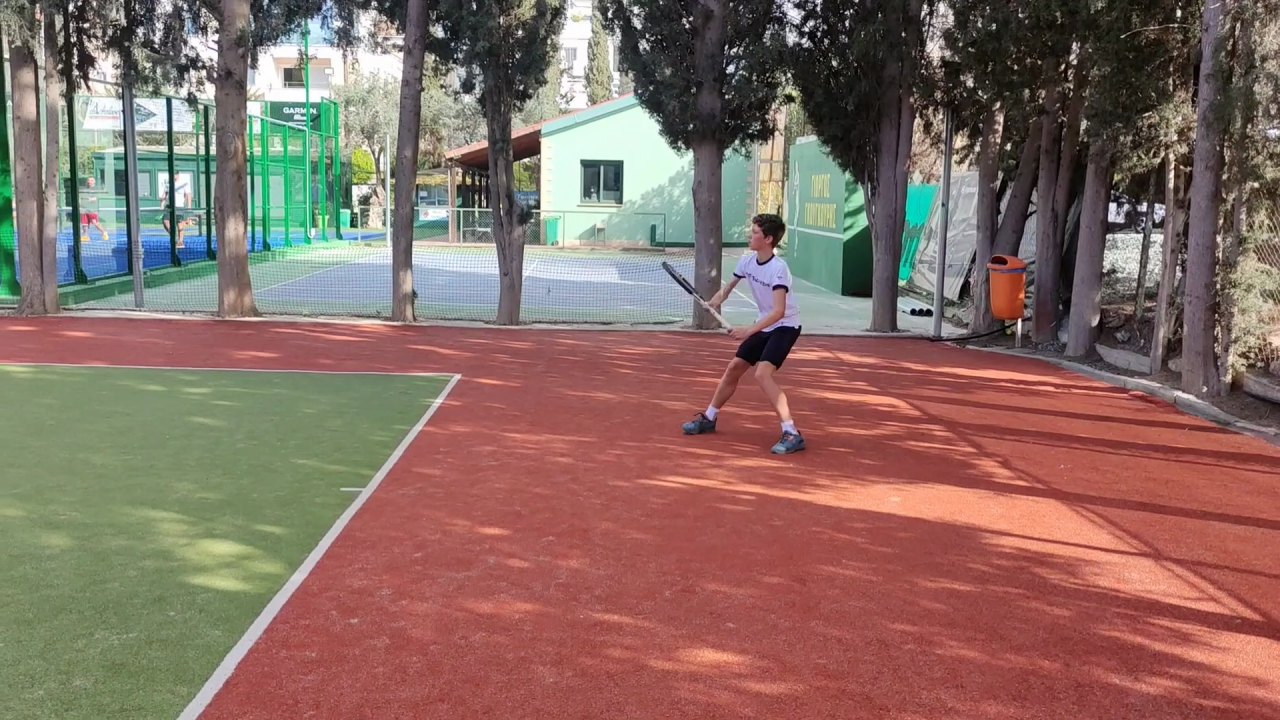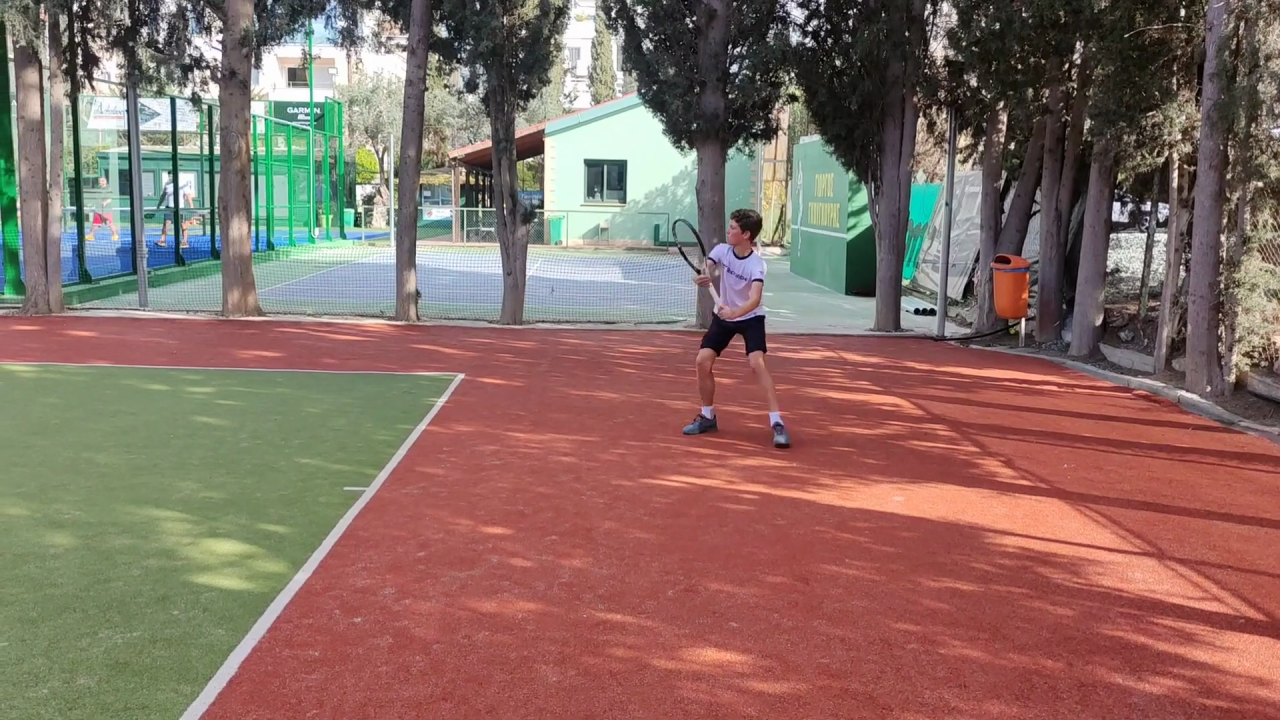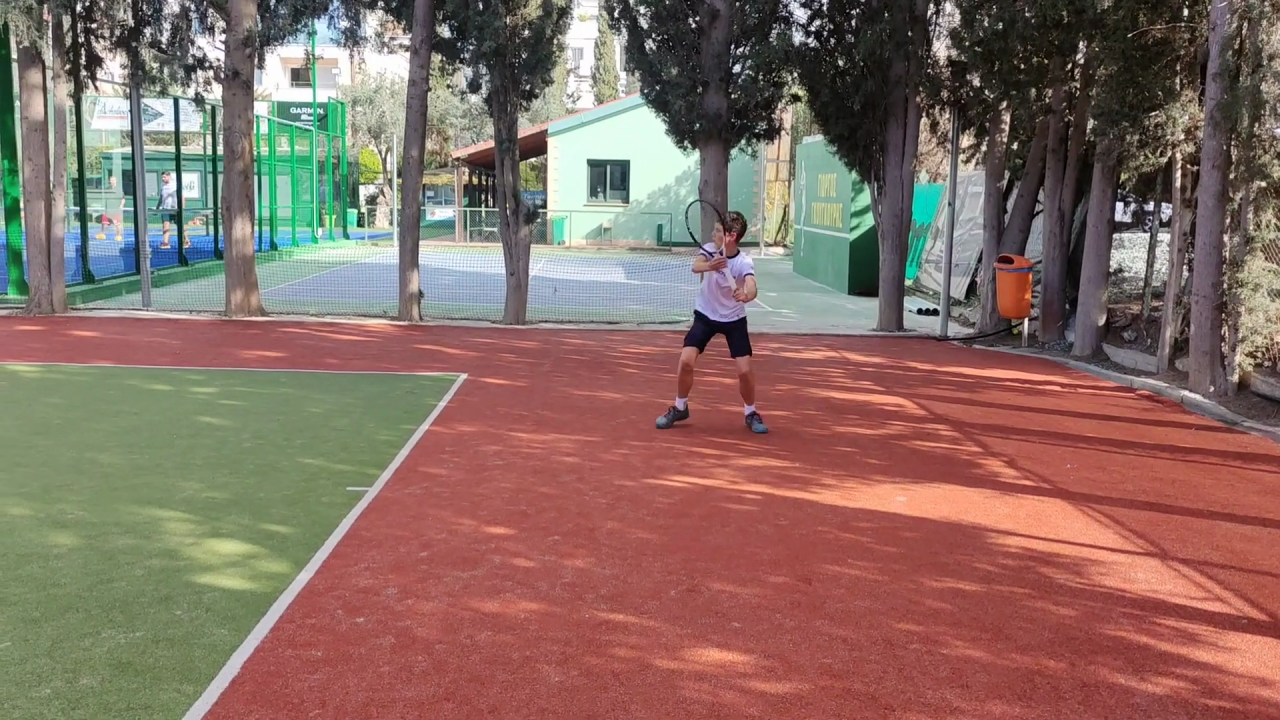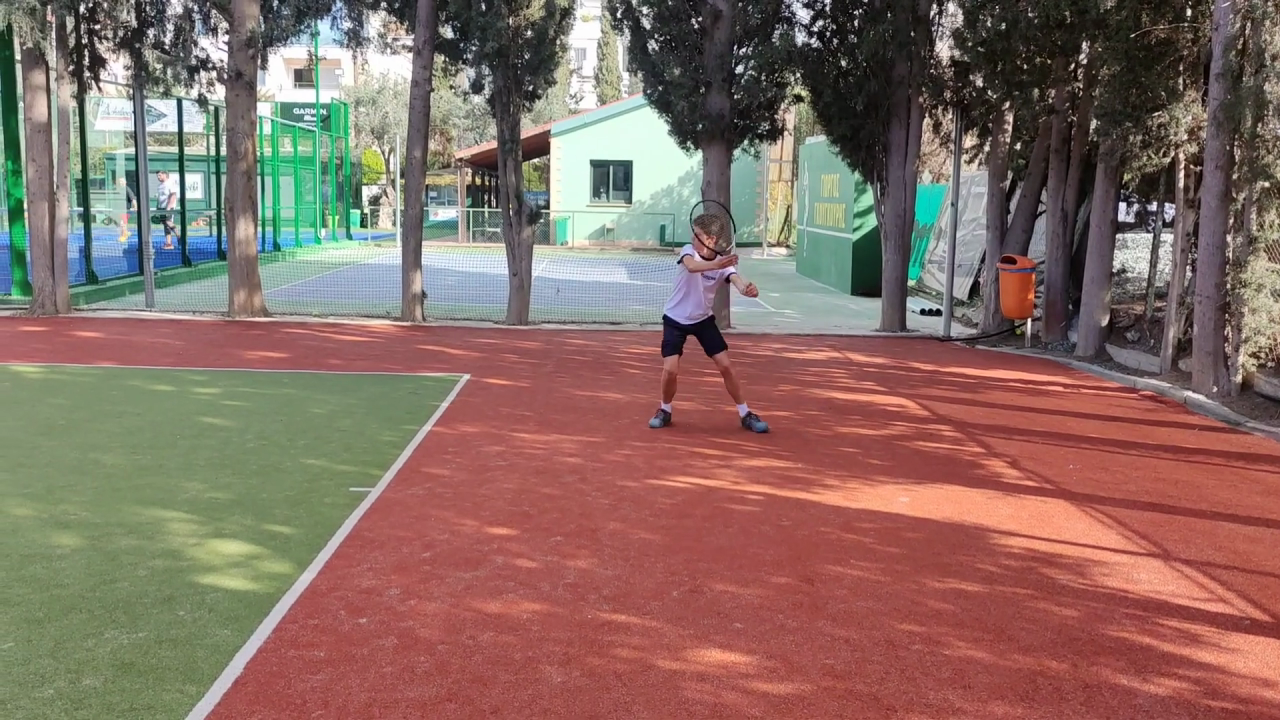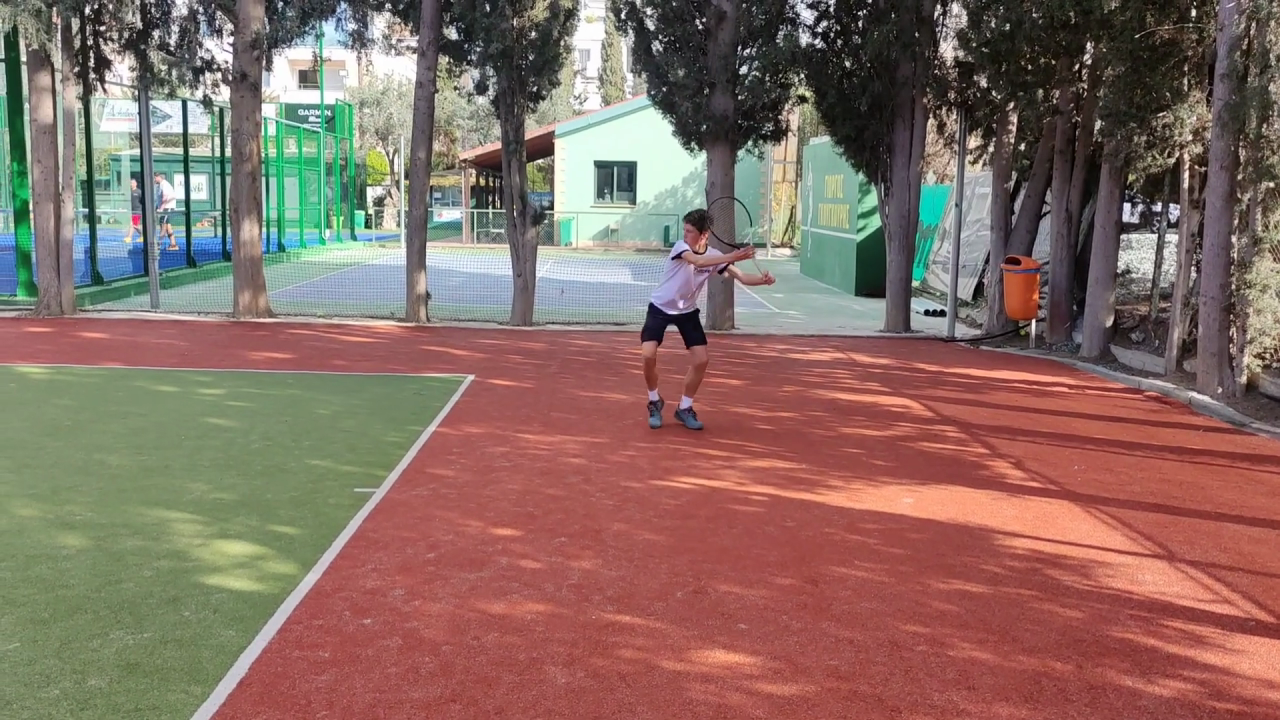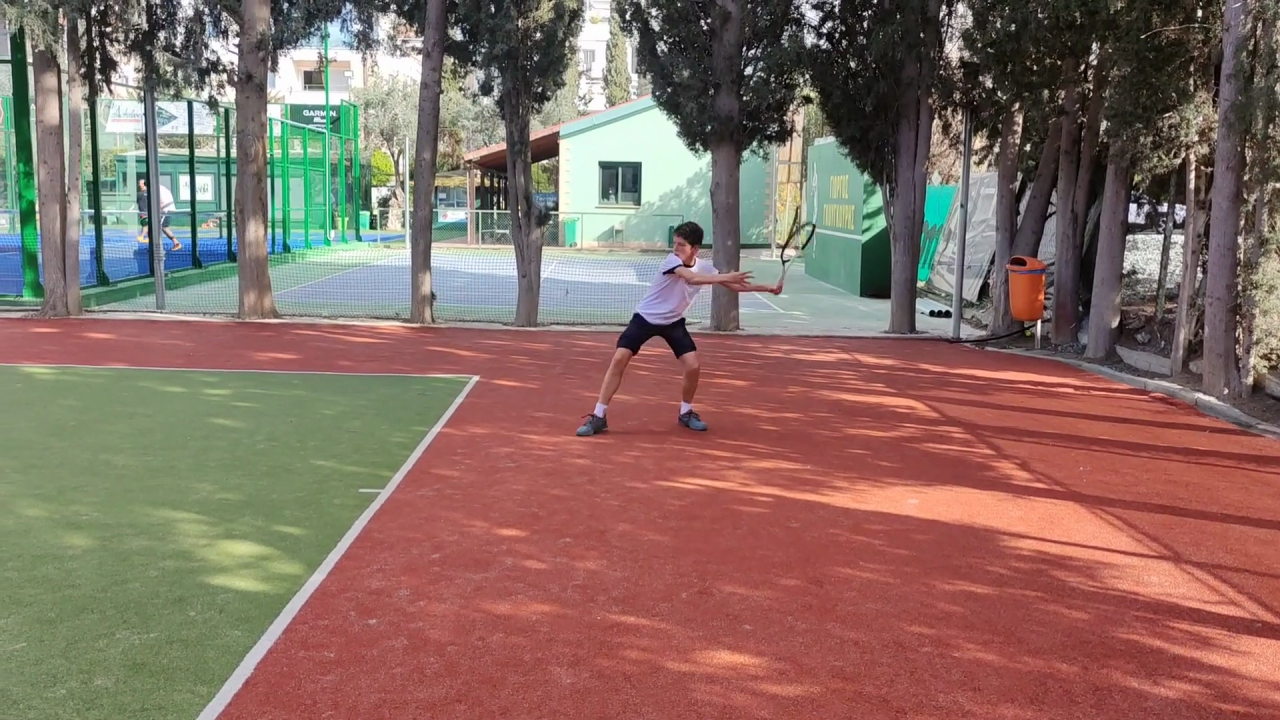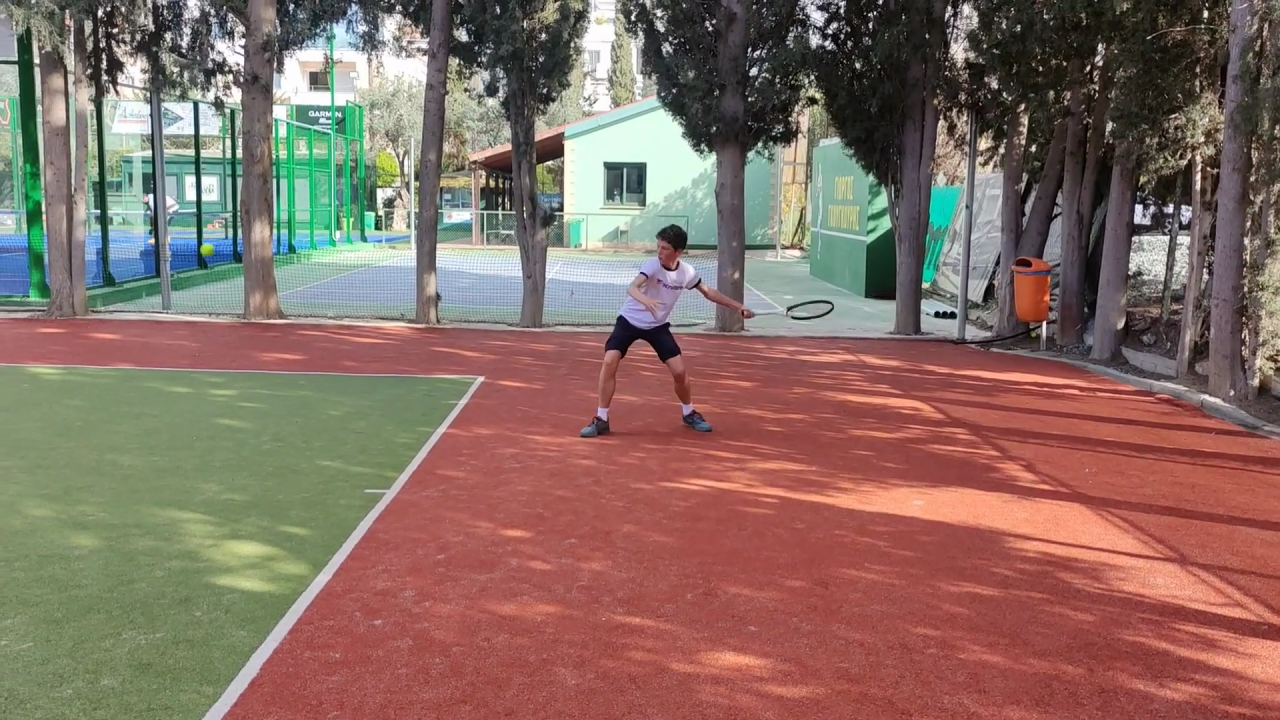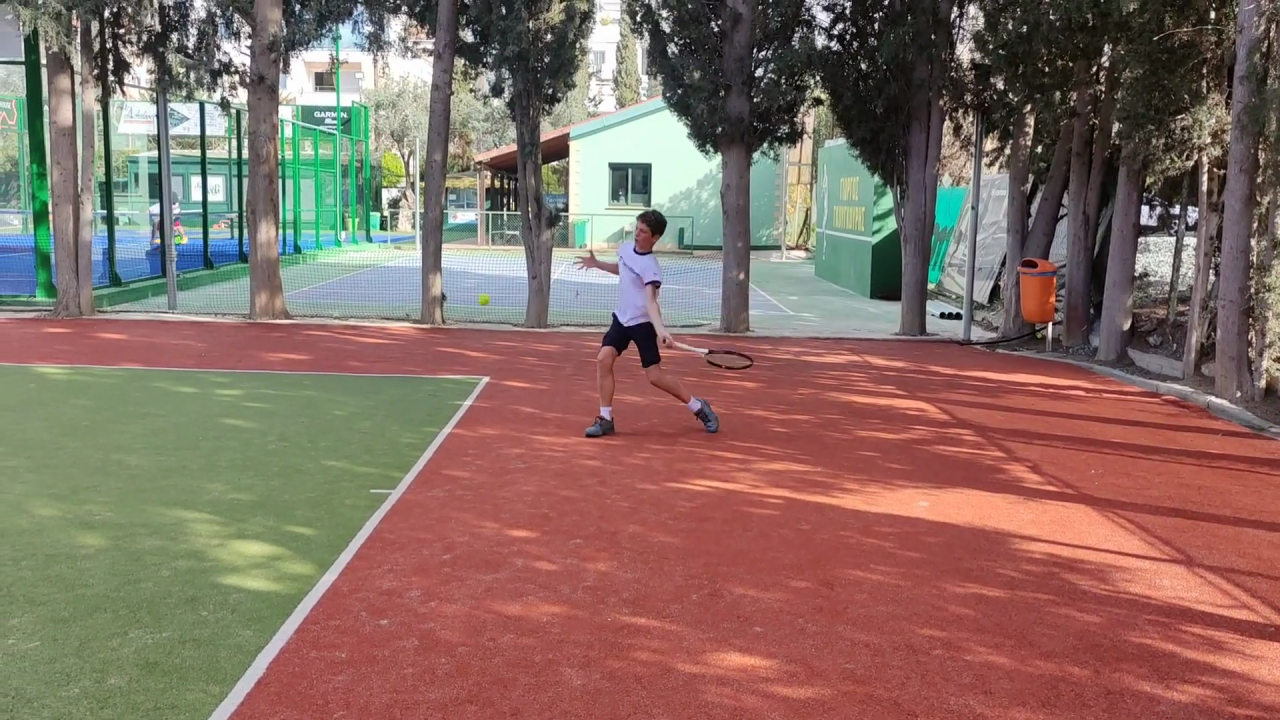
dt=0.2s
person 1, frame 1
left shoulder: (779, 269)
right shoulder: (747, 260)
left elbow: (779, 311)
right elbow: (729, 285)
left wrist: (751, 330)
right wrist: (716, 300)
left hip: (784, 327)
right hip: (764, 327)
left knee: (762, 374)
right knee: (733, 369)
left ankle: (792, 433)
right ankle: (709, 417)
person 1, frame 2
left shoulder: (757, 264)
right shoulder: (721, 250)
left elbow: (755, 300)
right elbow: (703, 271)
left wrist: (735, 312)
right wrist: (702, 278)
left hip: (751, 318)
right hip: (724, 315)
left knee: (757, 364)
right knee: (702, 361)
left ankle: (777, 423)
right ankle: (708, 417)
person 1, frame 3
left shoulder: (745, 263)
right shoulder: (710, 249)
left elbow: (752, 290)
right elbow: (696, 267)
left wrist: (745, 296)
right wrist: (710, 267)
left hip: (734, 320)
right hip: (706, 315)
left knee: (744, 370)
right knee: (686, 360)
left ankle: (751, 413)
right ankle: (679, 408)
person 1, frame 4
left shoulder: (725, 265)
right shoulder: (688, 251)
left elbow: (740, 284)
right elbow: (691, 267)
left wrist: (749, 290)
right wrist: (715, 264)
left hip: (703, 319)
right hip: (675, 318)
left knee: (725, 365)
right knee: (670, 369)
left ankle: (745, 414)
right ankle: (665, 410)
person 1, frame 5
left shoulder: (716, 256)
right shoulder: (680, 247)
left elbow: (742, 277)
right elbow: (698, 261)
left wrist: (762, 279)
right wrist: (733, 257)
left hip: (688, 310)
right hip: (660, 307)
left knee: (701, 360)
right knee: (648, 354)
left ankle: (685, 408)
right ankle: (655, 401)
person 1, frame 6
left shoulder: (705, 267)
right shoulder: (671, 261)
left elbow: (733, 286)
right elbow: (691, 278)
left wrist: (766, 288)
right wrist: (727, 276)
left hip: (673, 321)
right hip: (645, 318)
left knee: (693, 366)
right knee: (619, 359)
left ankle: (686, 412)
right ankle: (598, 416)
person 1, frame 7
left shoulder: (687, 272)
right shoulder: (651, 265)
left elbow: (709, 293)
right elbow: (633, 288)
left wrist: (738, 307)
right wrist: (647, 301)
left hip: (657, 326)
right hip: (629, 320)
left knee: (679, 370)
right knee: (609, 362)
left ankle: (689, 413)
right ankle: (601, 419)
person 1, frame 8
left shoulder: (651, 267)
right shoulder: (627, 248)
left elbow: (651, 303)
left wrist: (661, 331)
right wrist: (596, 263)
left hip: (643, 323)
right hip: (622, 319)
left knee: (655, 376)
right knee: (603, 360)
left ankle: (698, 407)
right ankle: (605, 418)
